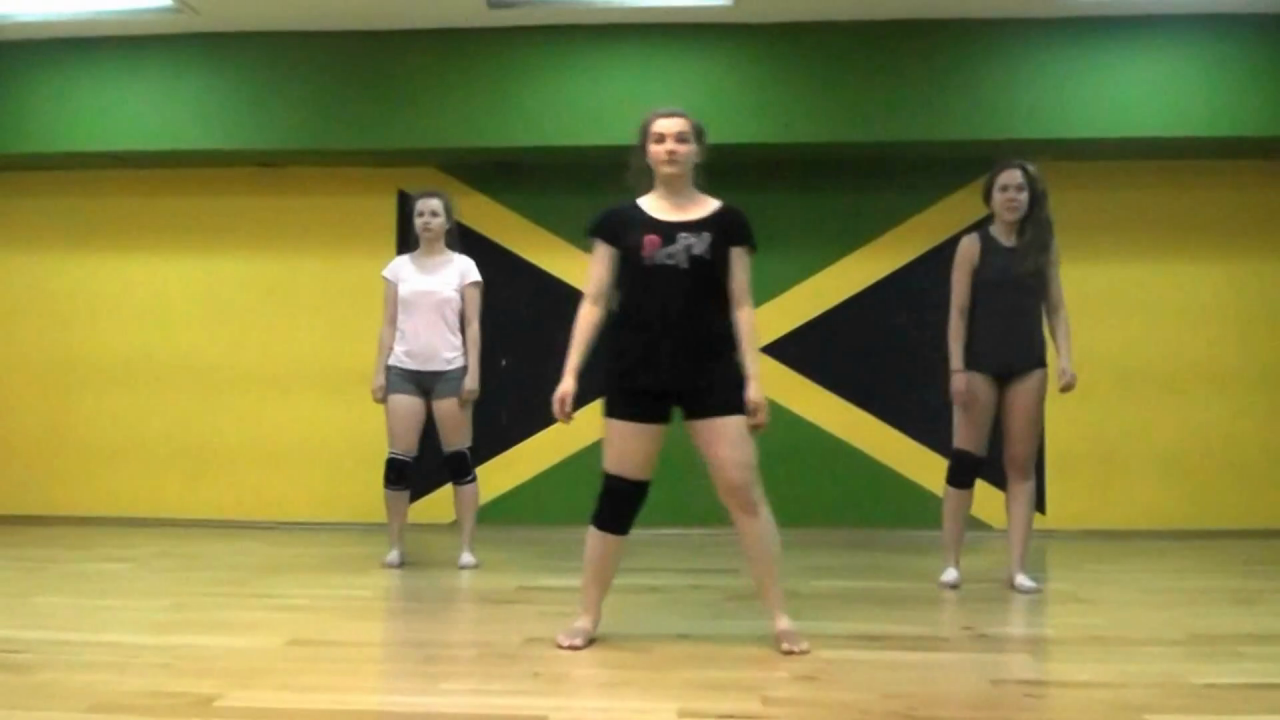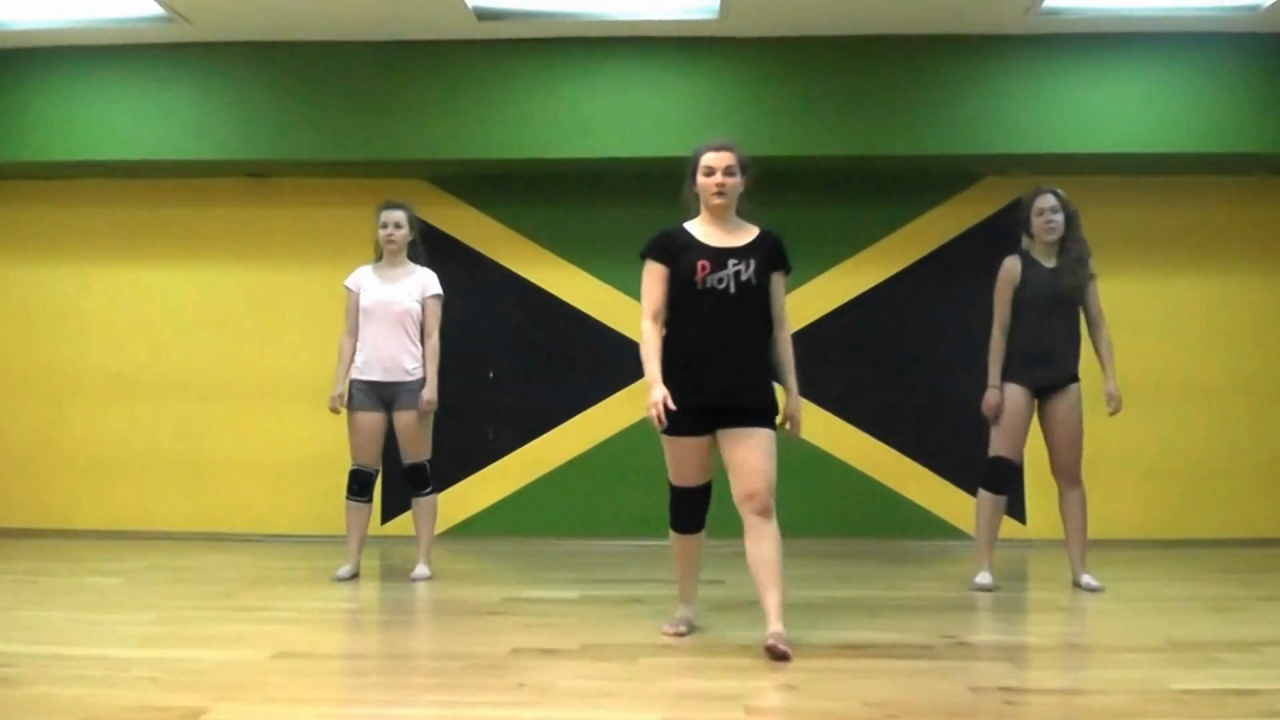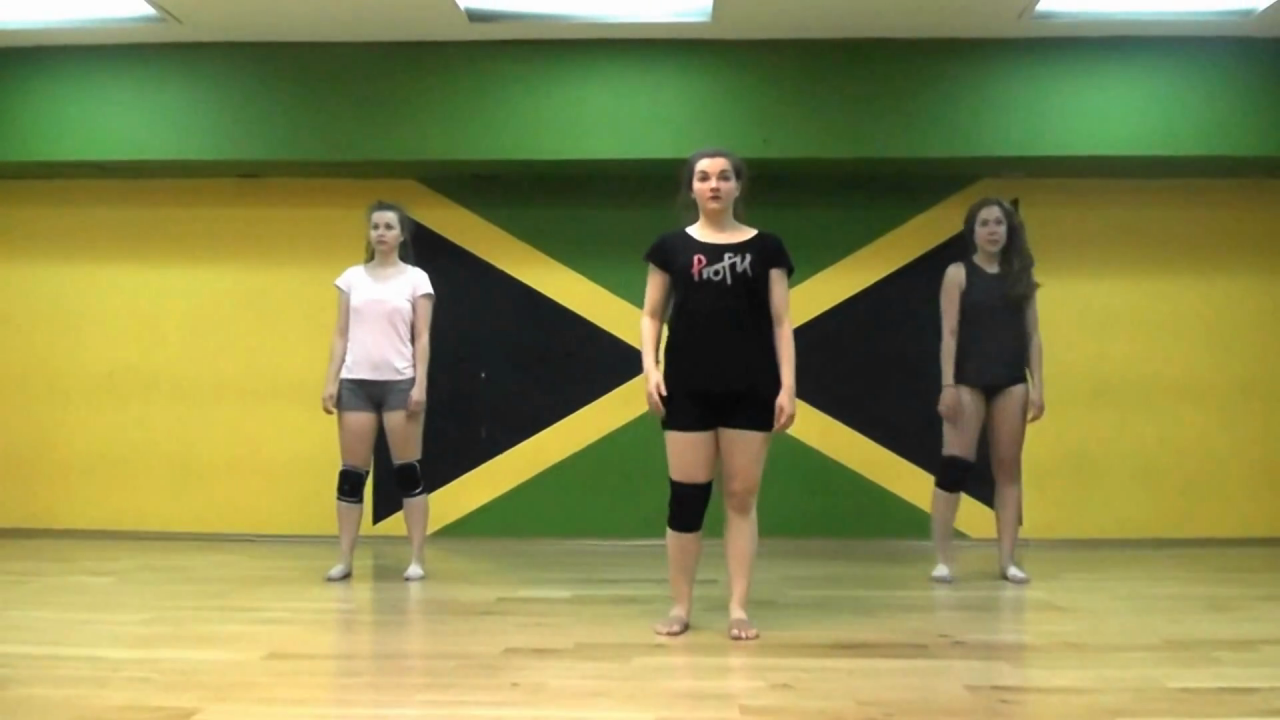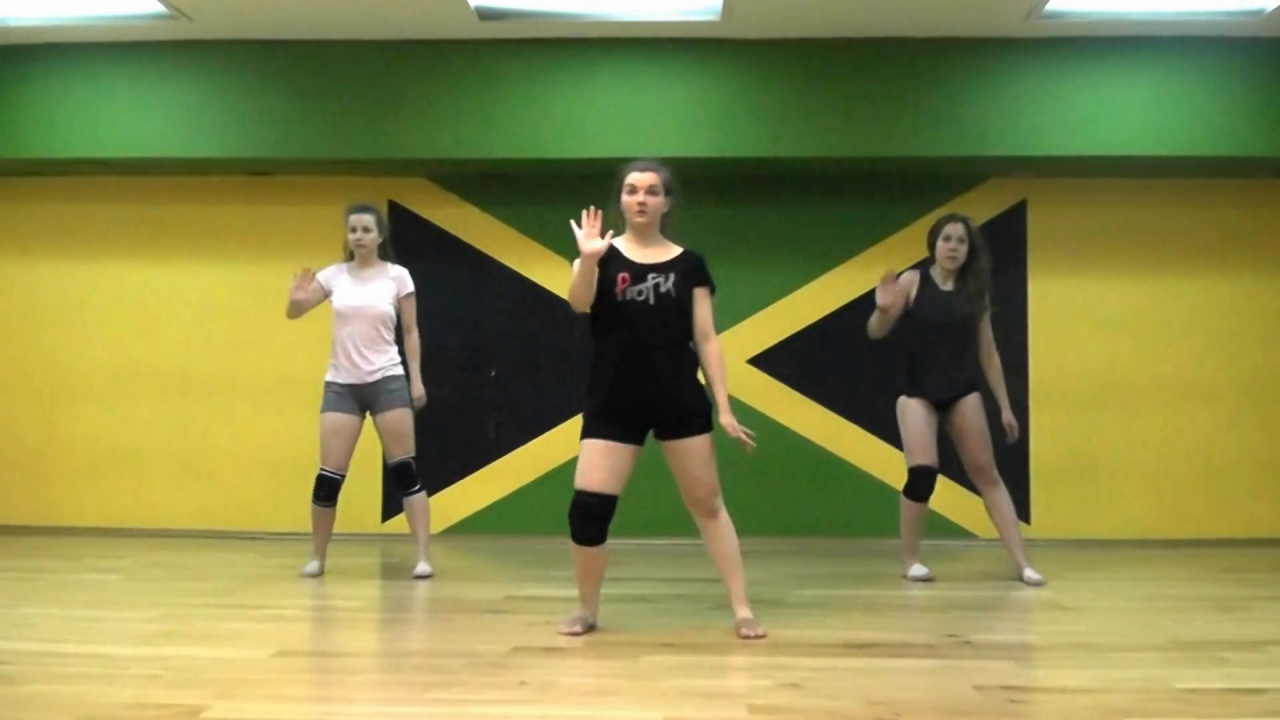
dt=1s
person 1, frame 1
left shoulder: (727, 220)
right shoulder: (618, 221)
left elbow: (742, 306)
right elbow: (594, 301)
left wrist: (753, 377)
right wrist: (570, 372)
left hip: (714, 376)
right hip: (637, 377)
left knee: (743, 495)
right knee: (617, 496)
left ankle: (781, 619)
right ankle: (588, 617)
person 1, frame 2
left shoulder: (767, 245)
right shoulder: (669, 243)
left elbow: (778, 325)
right elbow: (652, 319)
left wrist: (792, 392)
right wrist: (654, 381)
left hip: (749, 393)
right hip: (685, 392)
left knee: (757, 502)
right knee: (687, 500)
left ankle: (774, 622)
right ankle: (686, 606)
person 1, frame 3
left shoulder: (766, 246)
right shoulder: (671, 246)
left elbow: (780, 321)
right elbow: (652, 312)
left wrist: (788, 386)
right wrist: (650, 364)
left hip: (750, 388)
right hip: (687, 388)
left knee: (741, 497)
right knee: (688, 496)
left ankle: (738, 608)
right ankle: (680, 606)
person 1, frame 4
left shoulder: (689, 263)
right shoulder: (603, 256)
left elbow: (705, 338)
right elbow: (580, 302)
left wrist: (724, 407)
right wrist: (589, 256)
left hip: (680, 401)
right hip: (611, 404)
left knee: (706, 502)
right knee: (587, 507)
left ankle: (742, 608)
right ankle: (588, 608)
person 2, frame 1
left shoulder: (1043, 247)
right shoulder: (972, 246)
left elbow: (1055, 308)
right elbow: (958, 312)
left wrist: (1065, 358)
right wrist: (956, 368)
left hip: (1027, 367)
right hip: (977, 366)
left knee: (1021, 465)
right knee: (966, 460)
left ankle: (1017, 567)
right ankle: (951, 562)
person 2, frame 2
left shoulder: (1079, 268)
right shoulder: (1014, 266)
left elbow: (1097, 325)
right elbow: (1000, 329)
left wrist: (1110, 379)
right wrist: (992, 384)
left hip: (1063, 380)
right hip: (1017, 377)
left knee: (1069, 473)
right knee: (1001, 466)
left ankle: (1079, 568)
right ankle: (984, 565)
person 2, frame 3
left shoulder: (1020, 274)
right shoulder: (958, 273)
left elbow: (1032, 334)
right elbow: (950, 333)
left wrist: (1036, 386)
right wrist: (949, 384)
left hip: (1010, 381)
right hip: (968, 380)
left knee: (1008, 469)
right knee: (955, 463)
left ankle: (1007, 560)
right ankle: (942, 558)
person 2, frame 4
left shoulder: (975, 291)
right shoulder: (912, 281)
left elbow: (988, 353)
right elbow: (875, 332)
left wrist: (1005, 407)
right wrist: (883, 309)
left hip: (963, 391)
right hip: (916, 391)
left knee: (986, 473)
right knee: (923, 471)
left ankle: (1022, 562)
right ankle: (910, 559)
person 3, frame 1
left shoulder: (463, 266)
right shoulder: (398, 266)
left elbow: (471, 324)
right elbow: (389, 324)
left wrist: (473, 372)
right wrist: (379, 372)
left hip: (448, 371)
right hip: (404, 371)
left knee: (457, 459)
right knee: (398, 460)
left ankle: (467, 546)
right ankle: (395, 545)
person 3, frame 2
left shoulder: (425, 279)
right shoulder: (360, 277)
left elbow: (431, 338)
right elbow: (350, 334)
left wrist: (431, 385)
right wrist: (339, 382)
left hip: (409, 383)
right hip: (366, 383)
left knee: (417, 471)
right knee: (362, 472)
left ankle: (423, 559)
right ankle: (352, 559)
person 3, frame 3
left shoulder: (416, 278)
right shoulder: (352, 277)
left elbow: (422, 337)
right elbow: (341, 334)
left wrist: (421, 384)
right wrist: (330, 381)
left hip: (399, 382)
right hip: (357, 382)
left knee: (407, 471)
right knee: (352, 473)
left ankle: (416, 558)
right ankle: (345, 558)
person 3, frame 4
left shoulder: (397, 276)
right shoulder: (334, 275)
left elbow: (410, 332)
right elbow: (294, 313)
left wrist: (417, 379)
right wrist: (296, 298)
left hip: (387, 381)
right hip: (341, 384)
left knee: (405, 471)
right knee: (329, 477)
left ankle: (423, 556)
right ankle: (318, 556)
